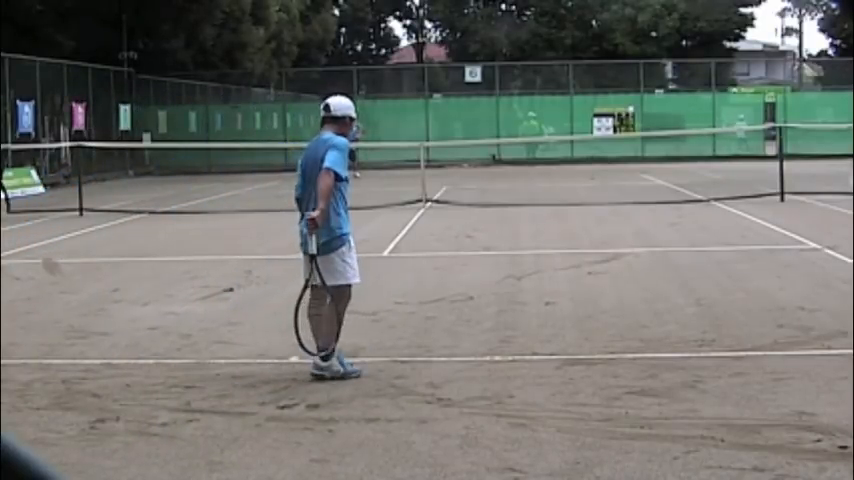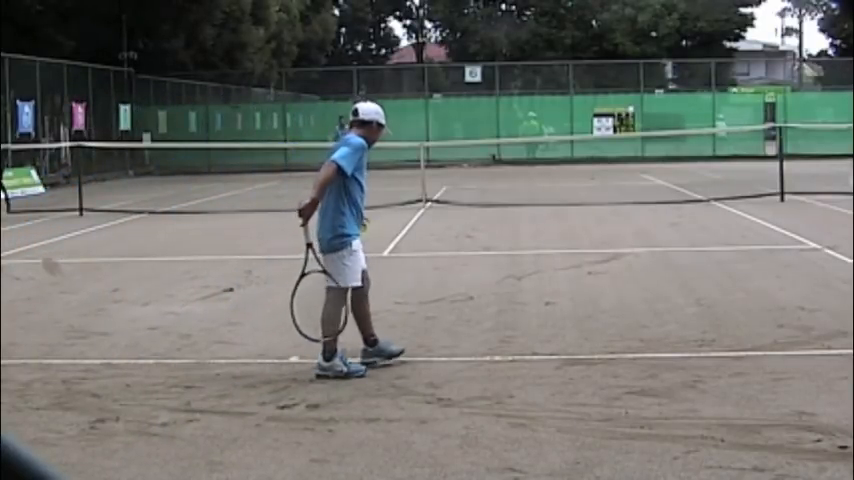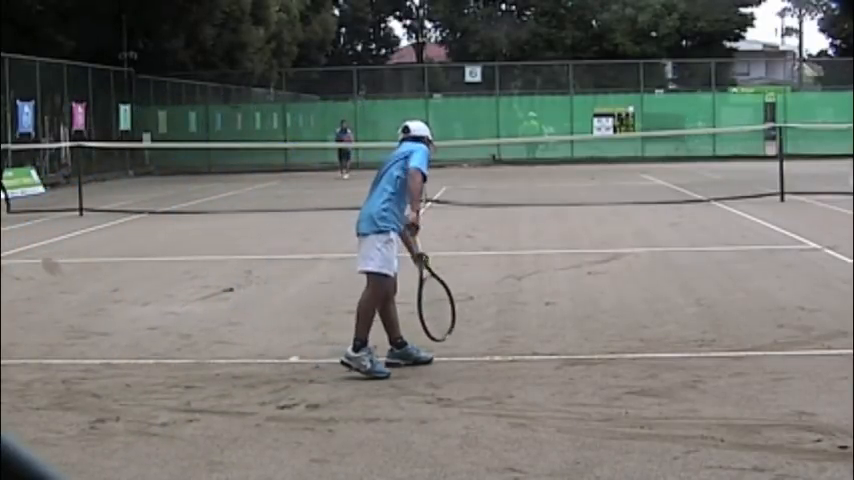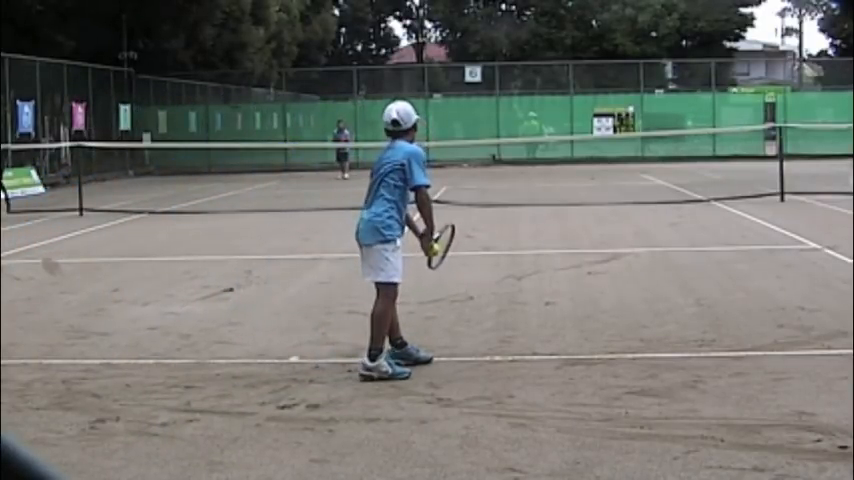
dt=0.7s
person 1, frame 1
left shoulder: (309, 149)
right shoulder: (338, 144)
left elbow: (300, 194)
right elbow: (327, 175)
right wrist: (320, 210)
left hip: (312, 233)
right hip: (333, 233)
left knee: (319, 295)
right knee: (340, 295)
left ankle: (324, 355)
right ankle: (327, 360)
person 1, frame 2
left shoulder: (347, 144)
right shoulder: (356, 143)
right elbow: (329, 169)
right wrist: (313, 200)
left hip: (344, 231)
right hip: (341, 233)
left knee: (361, 286)
right knee: (338, 293)
left ankle: (372, 346)
right ankle: (329, 360)
person 1, frame 3
left shoulder: (399, 156)
right shoulder: (419, 149)
right elbow: (415, 176)
left wrist: (413, 248)
right wrist: (415, 212)
left hip: (379, 223)
right hip: (379, 224)
left knee: (388, 288)
right knee: (377, 285)
left ankle: (398, 347)
right ankle: (357, 351)
person 1, frame 4
left shoulder: (387, 154)
right shoulder: (412, 152)
right elbow: (421, 195)
left wrist: (417, 232)
right wrist: (429, 229)
left hip: (371, 228)
right hip: (383, 231)
left knee: (388, 292)
right knee: (387, 292)
left ankle: (398, 348)
right ankle: (373, 360)
